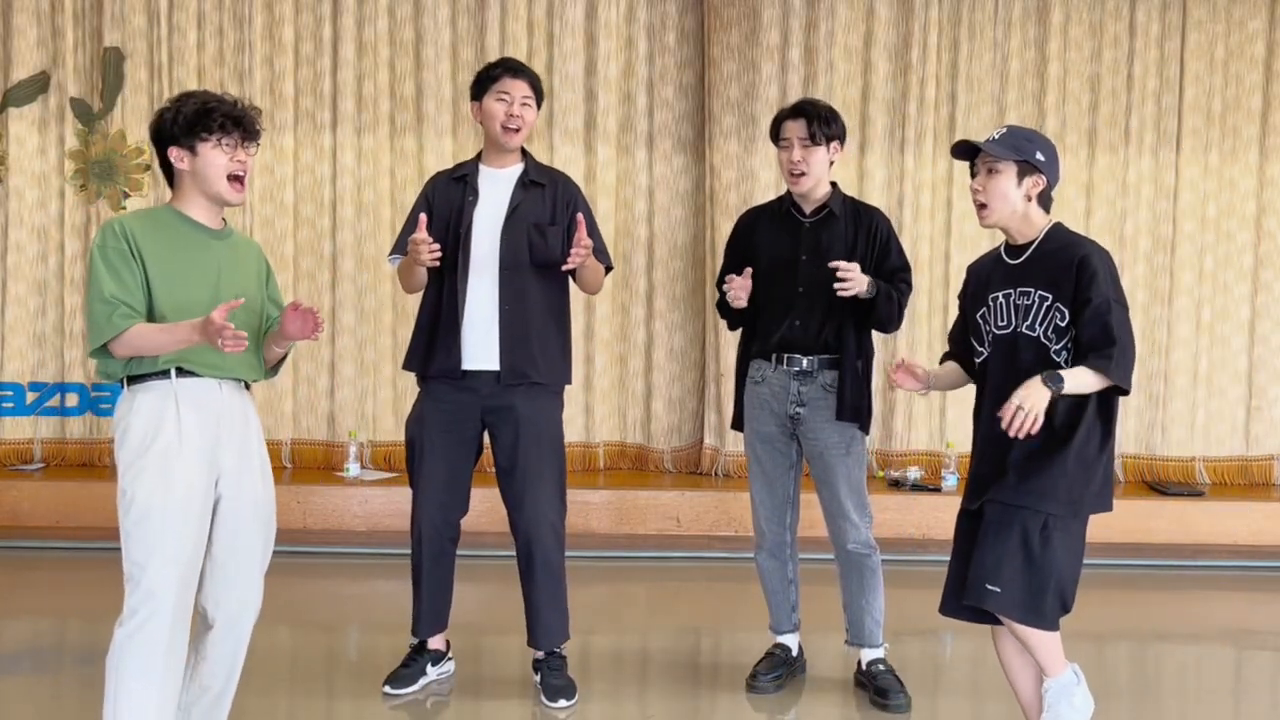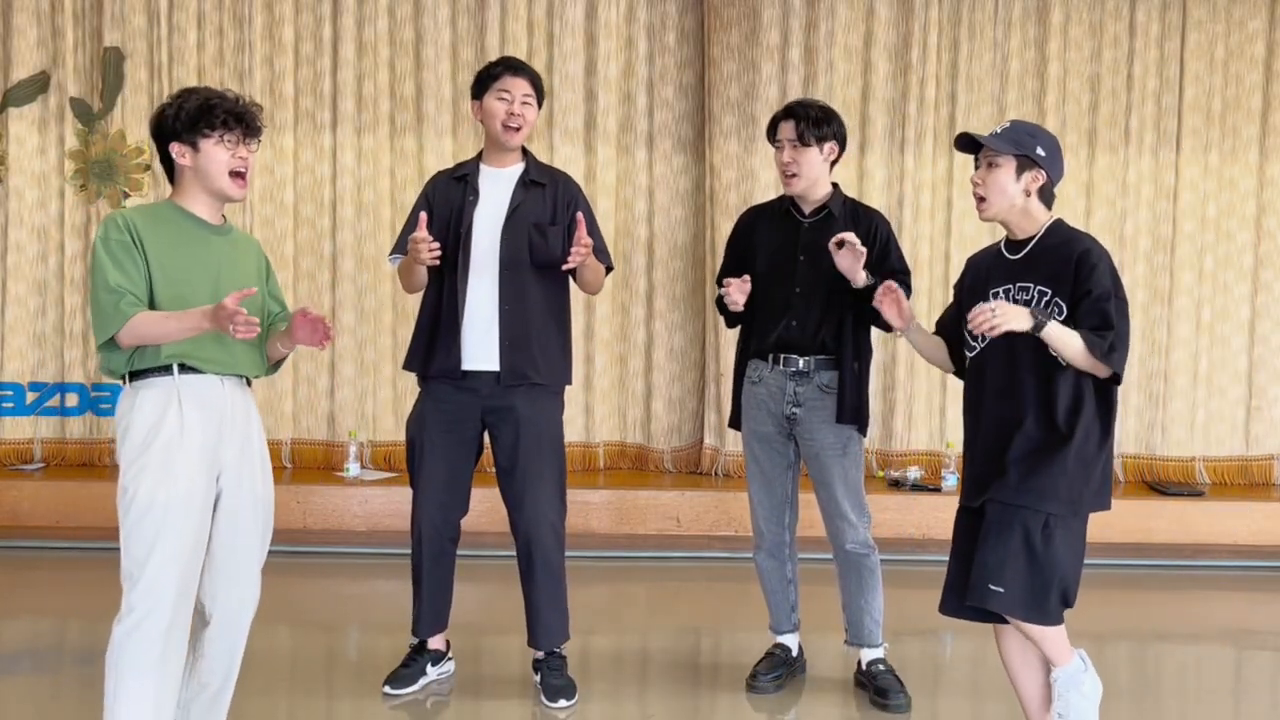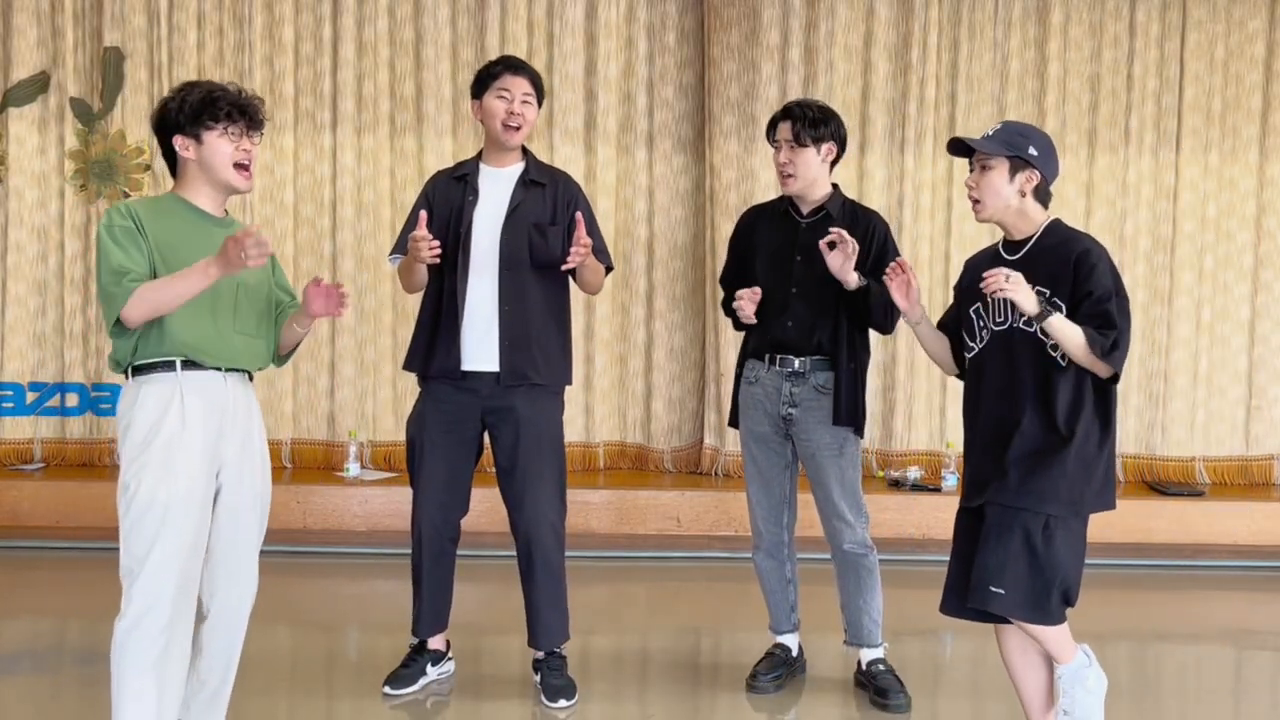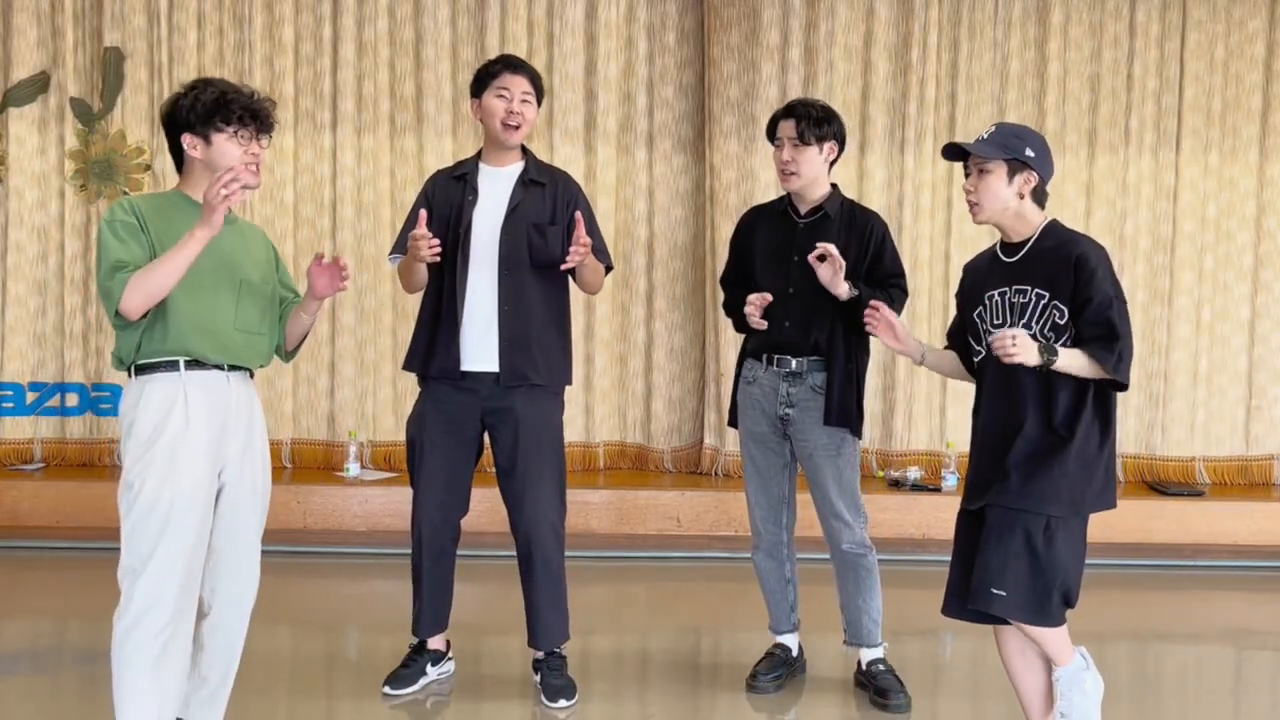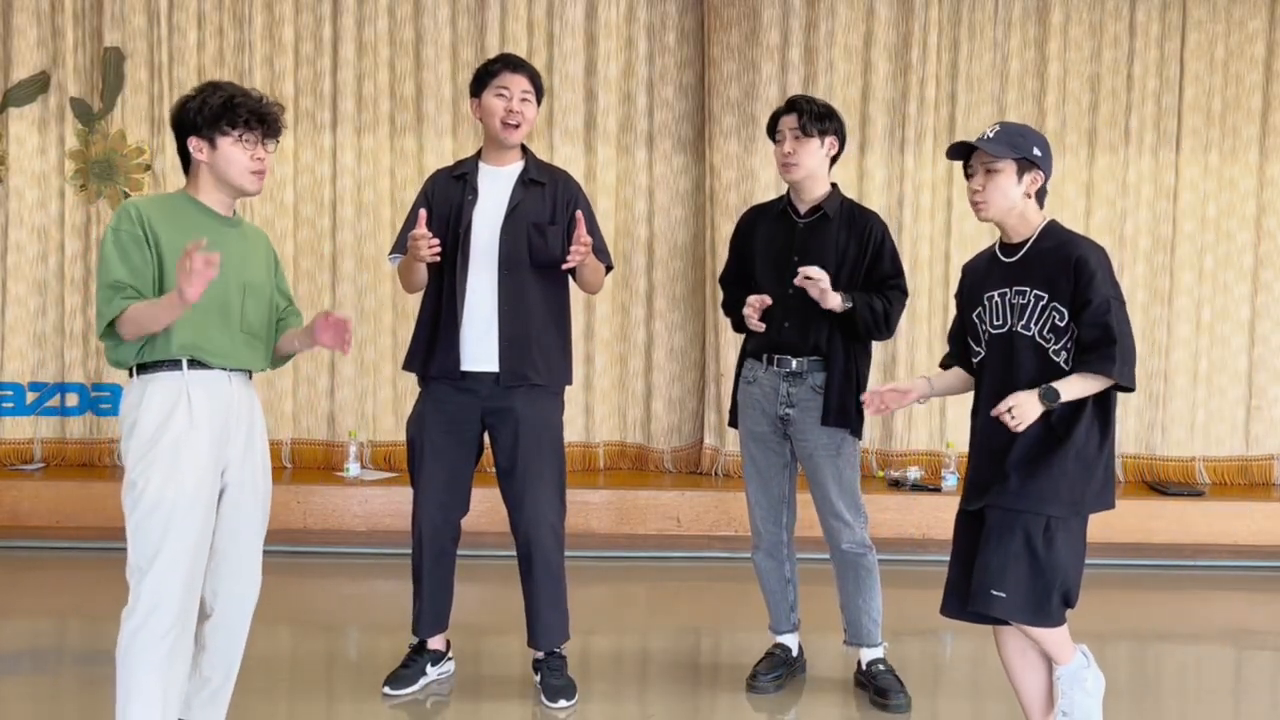
dt=0.2s
person 1, frame 1
left shoulder: (557, 190)
right shoulder: (444, 188)
left elbow: (594, 283)
right elbow: (409, 283)
left wrist: (583, 260)
right wrist: (415, 258)
left hip: (528, 381)
right hip: (448, 377)
left knee: (539, 519)
right knee: (432, 514)
left ankle: (549, 654)
right ankle: (431, 645)
person 1, frame 2
left shoulder: (558, 190)
right shoulder: (445, 188)
left elbow: (595, 283)
right elbow: (410, 283)
left wrist: (584, 260)
right wrist: (416, 258)
left hip: (528, 380)
right hip: (449, 377)
left knee: (539, 519)
right knee: (432, 514)
left ankle: (549, 654)
right ankle: (431, 646)
person 1, frame 3
left shoulder: (558, 190)
right shoulder: (445, 187)
left elbow: (595, 283)
right elbow: (410, 283)
left wrist: (583, 260)
right wrist: (416, 258)
left hip: (528, 380)
right hip: (449, 377)
left knee: (539, 519)
right knee: (432, 514)
left ankle: (549, 654)
right ankle: (431, 646)
person 1, frame 4
left shoulder: (558, 189)
right shoulder: (444, 186)
left elbow: (595, 283)
right elbow: (410, 282)
left wrist: (583, 260)
right wrist: (416, 256)
left hip: (529, 381)
right hip: (449, 378)
left knee: (539, 520)
right knee: (432, 514)
left ankle: (550, 654)
right ankle: (431, 646)
person 1, frame 5
left shoulder: (558, 189)
right shoulder: (443, 186)
left elbow: (594, 282)
right elbow: (410, 282)
left wrist: (583, 259)
right wrist: (415, 256)
left hip: (528, 381)
right hip: (448, 378)
left knee: (539, 520)
right knee: (433, 515)
left ankle: (549, 654)
right ankle: (431, 646)
person 2, frame 1
left shoulder: (249, 253)
right shoulder: (127, 233)
right elbow: (118, 336)
left wrist: (285, 336)
right wrist: (199, 331)
left hip: (238, 417)
right hip: (164, 412)
left knee: (238, 594)
right knee: (160, 591)
person 2, frame 2
left shoulder: (248, 249)
right shoulder: (129, 227)
right elbow: (125, 326)
left wrist: (291, 336)
right wrist: (208, 317)
left hip: (240, 413)
right hip: (165, 407)
left knee: (235, 591)
right knee: (159, 588)
person 2, frame 3
left shoulder: (251, 240)
right shoulder: (131, 218)
left elbow: (276, 344)
right elbow: (132, 307)
left wrist: (307, 313)
right wrist: (216, 265)
left hip: (240, 408)
right hip: (167, 402)
left knee: (233, 587)
right knee: (160, 583)
person 2, frame 4
left shoulder: (255, 239)
right shoulder: (135, 214)
left elbow: (284, 339)
right elbow: (131, 300)
left wrist: (314, 298)
right wrist: (204, 227)
left hip: (242, 405)
right hip: (170, 400)
left knee: (233, 584)
right knee: (161, 581)
person 2, frame 5
left shoulder: (258, 243)
right shoulder: (140, 217)
left elbow: (274, 345)
right elbow: (124, 319)
left wrist: (311, 333)
right wrist: (181, 298)
left hip: (242, 406)
right hip: (171, 400)
left knee: (235, 584)
right knee: (166, 582)
person 3, frame 1
left shoulder: (867, 223)
right shoulder: (755, 224)
left elbow: (896, 308)
right elbow: (731, 310)
left wrist: (866, 288)
right wrist: (734, 301)
left hip: (833, 388)
right hip: (766, 385)
left knee: (853, 530)
right knee: (771, 526)
left ankle: (871, 657)
right ankle: (786, 644)
person 3, frame 2
left shoulder: (865, 225)
right shoulder: (756, 223)
right elbow: (731, 306)
left wrist: (861, 279)
right wrist: (732, 302)
left hip: (830, 389)
right hip: (763, 385)
left knee: (850, 529)
right knee: (770, 526)
left ankle: (871, 657)
right ankle: (786, 643)
person 3, frame 3
left shoulder: (863, 225)
right shoulder: (755, 223)
left elbow: (890, 316)
right elbow: (731, 294)
left wrist: (852, 280)
right wrist: (740, 309)
left hip: (826, 389)
right hip: (760, 385)
left knee: (848, 528)
right knee: (768, 525)
left ankle: (870, 657)
right ankle: (786, 644)
person 3, frame 4
left shoulder: (861, 226)
right shoulder: (755, 223)
left elbow: (890, 314)
right elbow: (731, 294)
left wrist: (843, 290)
right wrist: (745, 310)
left hip: (824, 389)
right hip: (758, 385)
left knee: (846, 528)
right knee: (767, 525)
left ankle: (871, 657)
right ankle: (786, 644)
person 3, frame 5
left shoulder: (862, 226)
right shoulder: (756, 223)
left elbow: (888, 315)
right elbow: (730, 293)
left wrist: (836, 300)
right wrist: (745, 311)
left hip: (824, 389)
right hip: (758, 386)
left knee: (847, 529)
right knee: (767, 526)
left ankle: (871, 657)
right ankle: (786, 644)
person 4, frame 1
left shoulder: (1084, 261)
right shoulder: (982, 273)
left elbow: (1113, 364)
left wrist: (1049, 384)
right wrist: (929, 379)
left hip: (1060, 463)
right hip: (995, 462)
left knee: (1011, 590)
right knee: (997, 605)
person 4, frame 2
left shoulder: (1082, 257)
right shoulder: (981, 267)
left elbow: (1106, 357)
right elbow: (956, 357)
left wrist: (1033, 322)
right wrist: (908, 328)
left hip: (1056, 460)
right hip: (991, 459)
left knee: (1016, 590)
right knee: (993, 602)
person 4, frame 3
left shoulder: (1081, 256)
right shoulder: (981, 266)
left elbow: (1106, 357)
right elbow: (957, 360)
left wrist: (1037, 309)
right wrist: (913, 314)
left hip: (1057, 462)
right hip: (992, 461)
left knee: (1015, 590)
right knee: (998, 605)
left ankle: (1076, 668)
person 4, frame 4
left shoulder: (1080, 258)
right shoulder: (980, 271)
left elbow: (1112, 361)
left wrist: (1044, 354)
right wrist: (912, 348)
left hip: (1057, 463)
right hip: (994, 462)
left knee: (1016, 594)
right knee: (998, 606)
left ankle: (1073, 670)
person 4, frame 5
left shoulder: (1080, 260)
right shoulder: (979, 272)
left elbow: (1113, 364)
left wrist: (1046, 397)
right wrist: (920, 389)
left hip: (1057, 463)
right hip: (993, 463)
left knee: (1014, 595)
right knee: (996, 607)
left ankle: (1075, 669)
